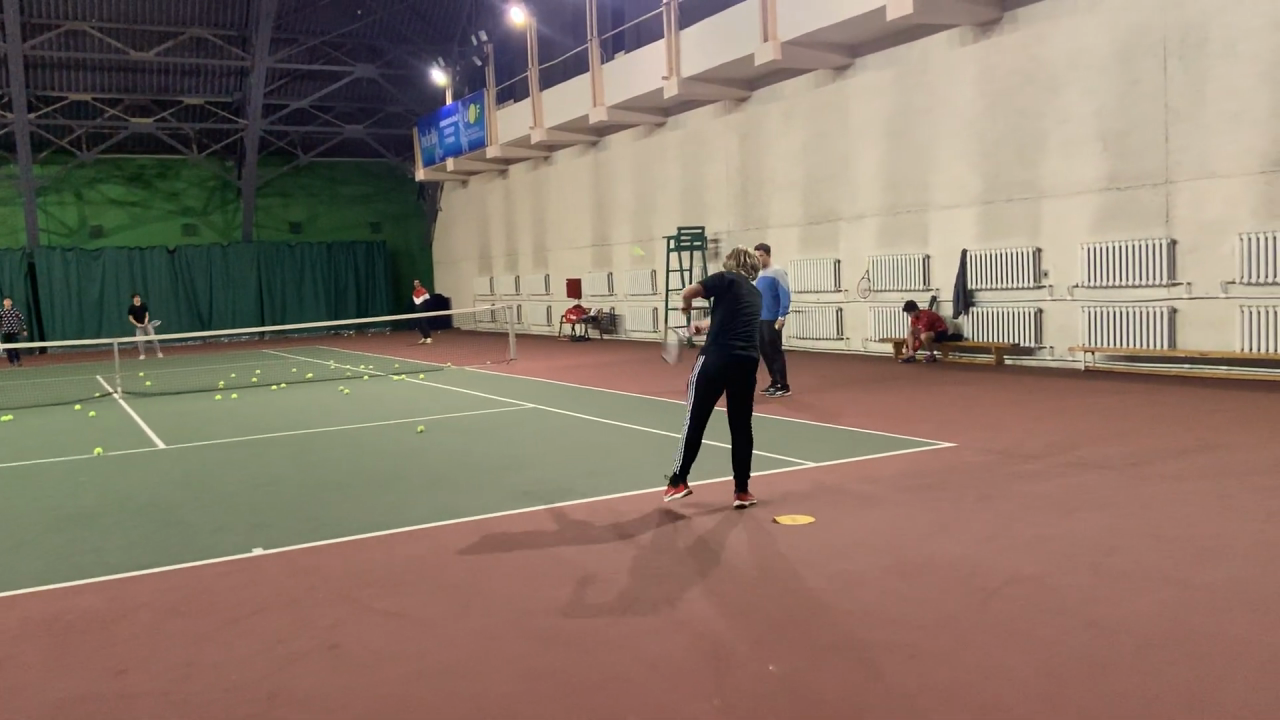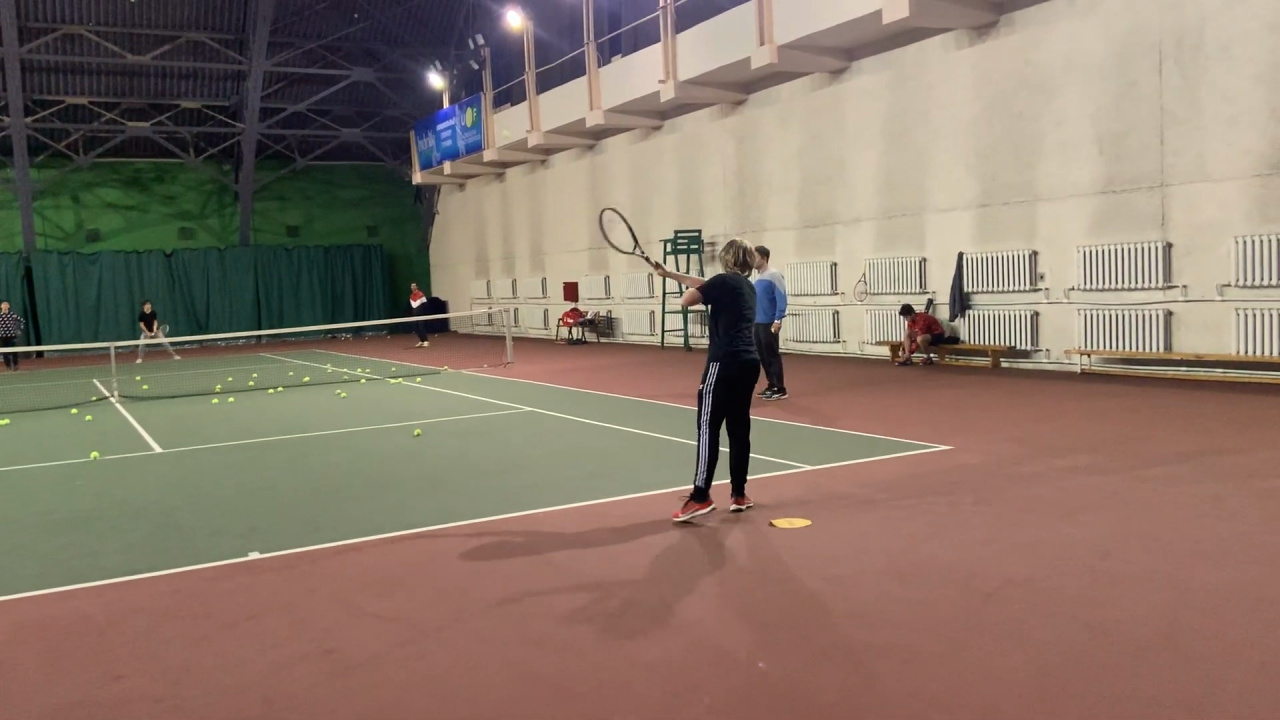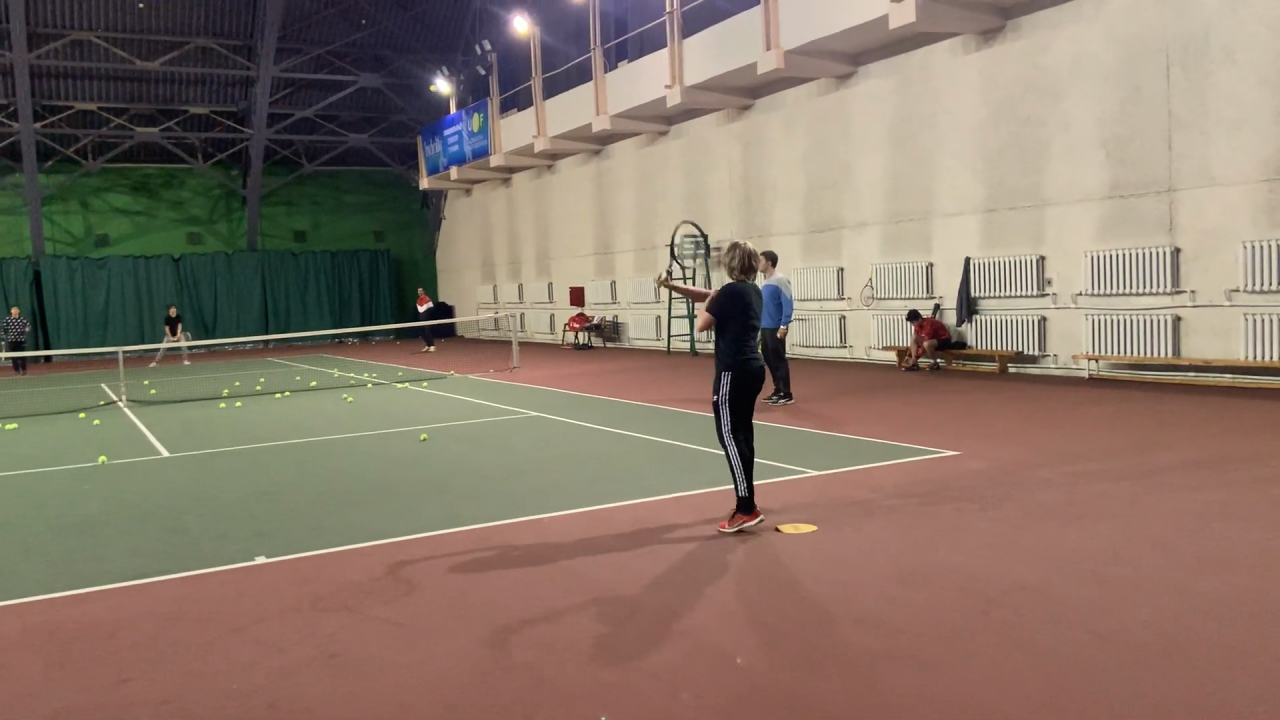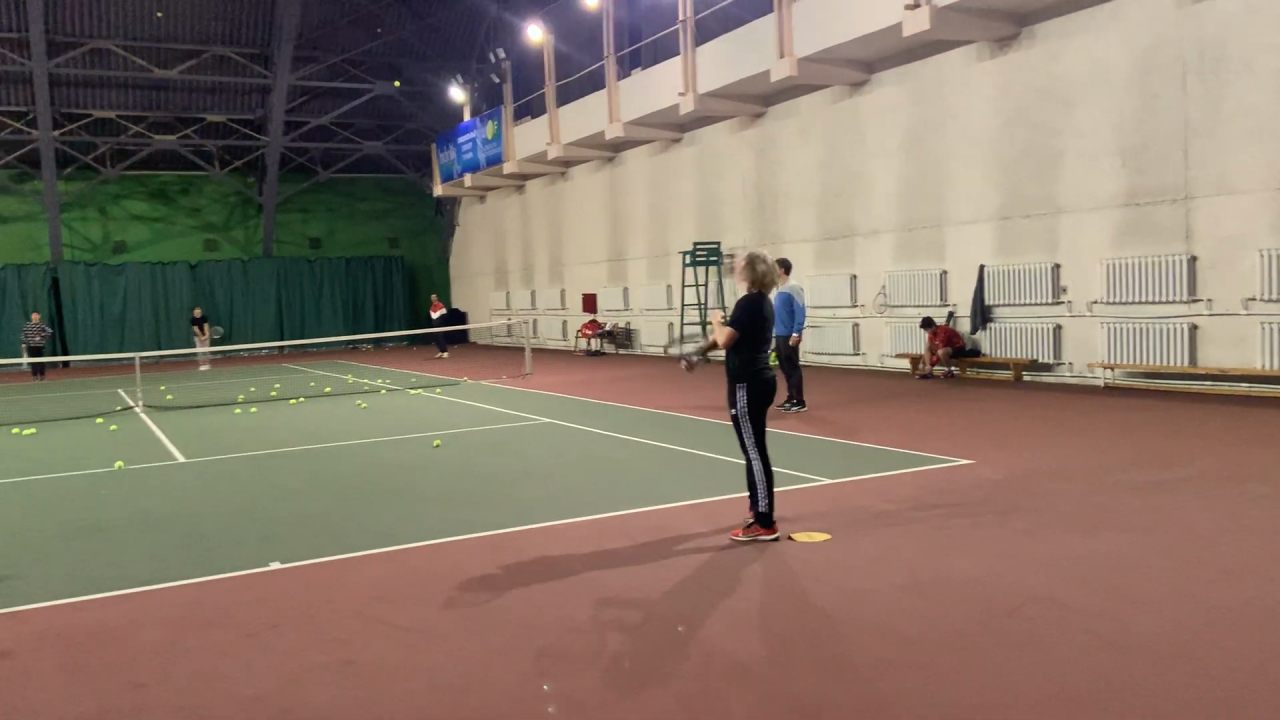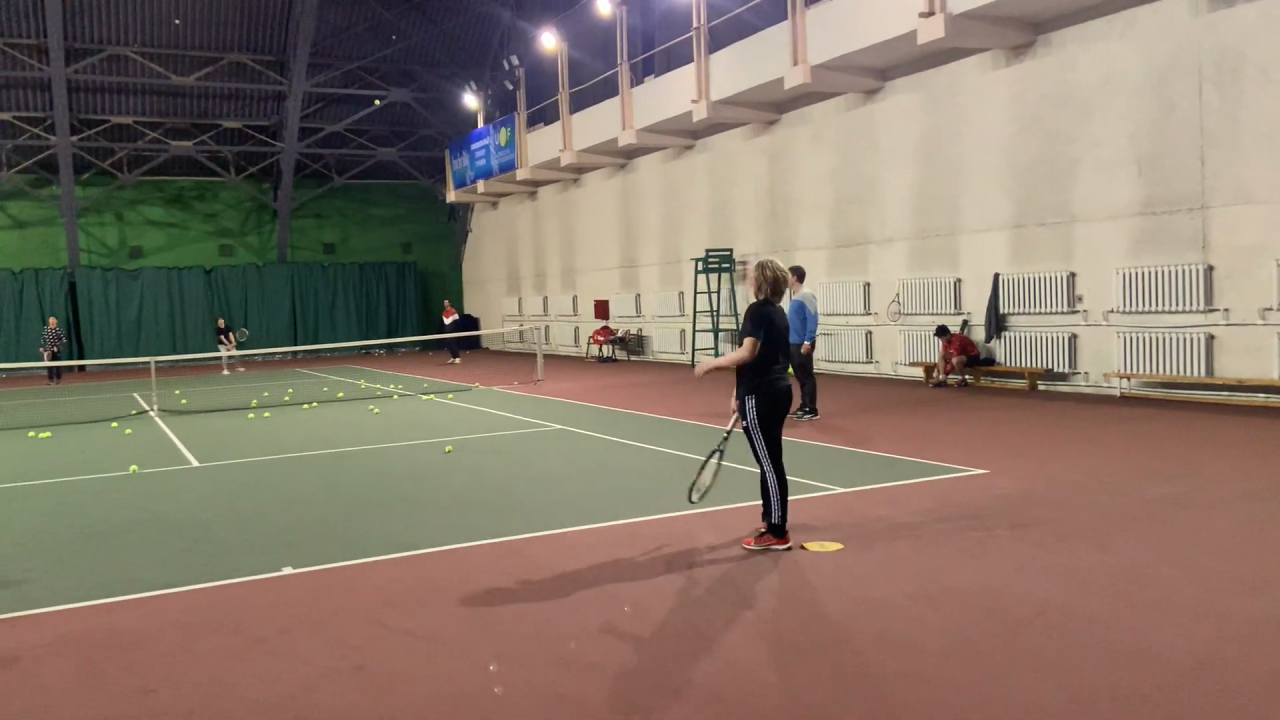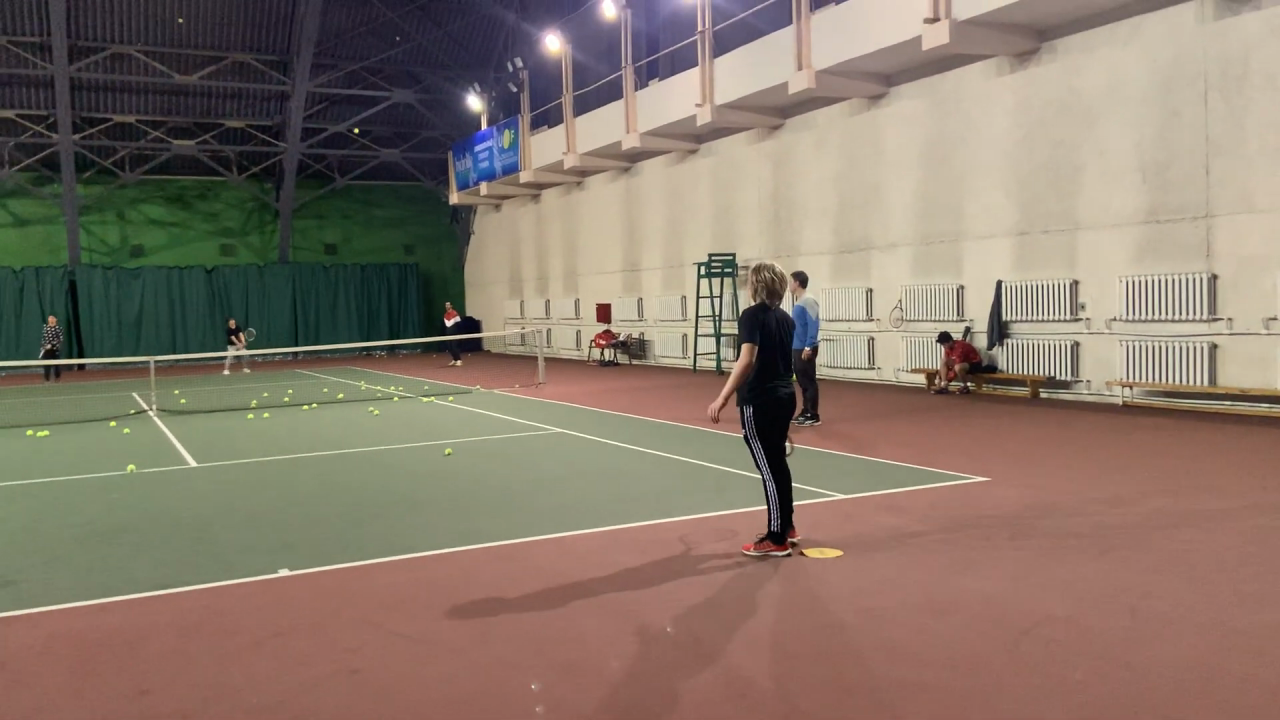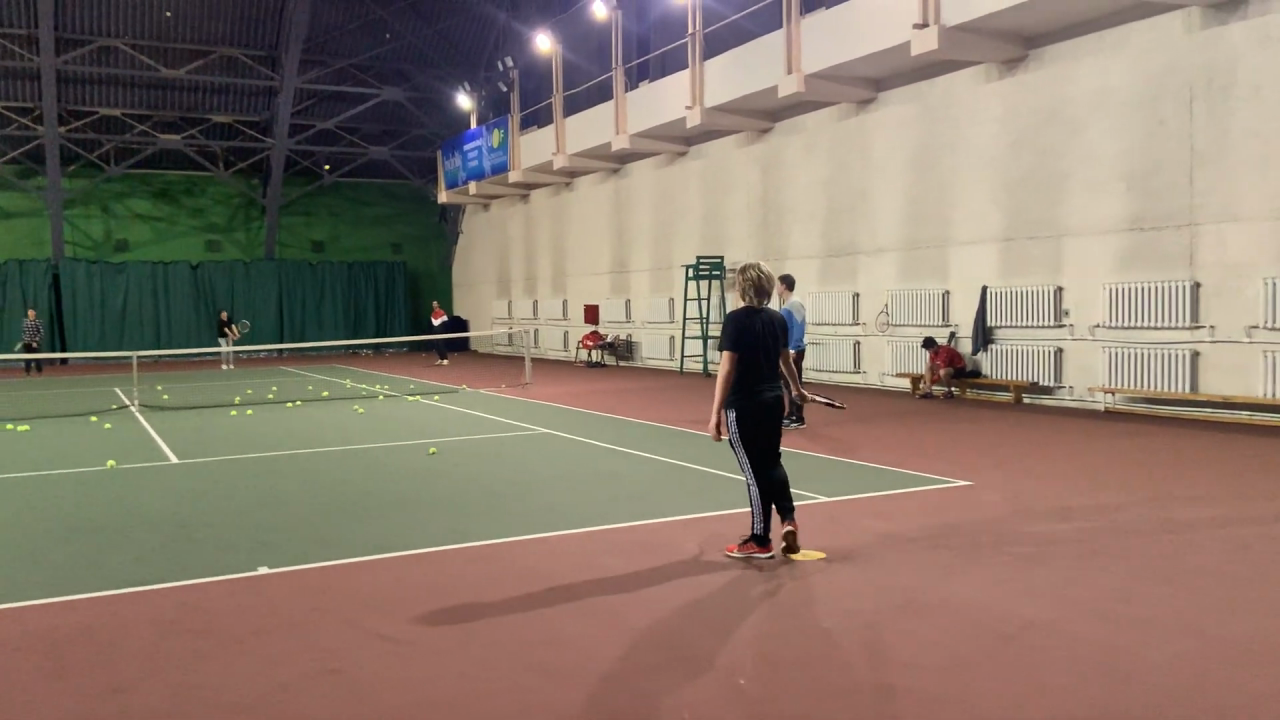
dt=0.2s
person 1, frame 1
left shoulder: (725, 279)
right shoulder: (755, 293)
left elbow: (687, 294)
left wrist: (684, 306)
right wrist: (706, 325)
left hip: (717, 358)
right hip: (747, 361)
left knee: (695, 420)
right knee: (741, 425)
left ankle: (678, 482)
right ankle: (742, 491)
person 1, frame 2
left shoulder: (723, 281)
right shoulder: (747, 286)
left elbow: (686, 301)
right elbow: (705, 286)
left wrist: (692, 292)
right wrist: (666, 272)
left hip: (725, 363)
right hip: (748, 362)
left knee: (707, 428)
right knee: (739, 428)
left ankle: (700, 497)
right ankle: (738, 494)
person 1, frame 3
left shoulder: (731, 291)
right shoulder: (752, 291)
left elbow: (701, 324)
right elbow: (709, 296)
left wrist: (707, 303)
right wrist: (673, 286)
left hip: (734, 372)
right hip: (751, 369)
left knee: (731, 439)
right knee: (742, 436)
left ankle: (747, 510)
right ankle: (745, 500)
person 1, frame 4
left shoulder: (748, 303)
right shoulder: (761, 303)
left elbow: (724, 340)
right elbow: (735, 342)
left wrist: (716, 321)
right wrist: (698, 351)
left hip: (747, 384)
right hip: (760, 381)
left knee: (754, 451)
right knee: (754, 448)
left ankle: (765, 523)
right ankle: (757, 508)
person 1, frame 5
left shoulder: (757, 310)
right shoulder: (778, 312)
left elbow: (748, 353)
left wrist: (711, 364)
right wrist: (739, 394)
left hip: (760, 395)
right hip: (779, 391)
left knee: (768, 461)
right knee: (771, 458)
left ankle: (777, 533)
right ankle: (770, 518)
person 1, frame 6
left shoulder: (752, 315)
right shoulder: (785, 318)
left elbow: (746, 361)
left wrist: (722, 398)
left hip: (759, 402)
right hip: (783, 398)
left knee: (768, 468)
right knee: (777, 460)
left ankle: (777, 538)
right ankle: (786, 527)
person 1, frame 7
left shoulder: (736, 320)
right shoulder: (777, 319)
left elbow: (727, 368)
right elbow: (785, 360)
left wrist: (716, 413)
right wrist: (797, 388)
left hip: (744, 406)
right hip: (773, 402)
left knee: (755, 472)
right knee: (772, 462)
left ankle: (761, 540)
right ankle: (788, 520)
